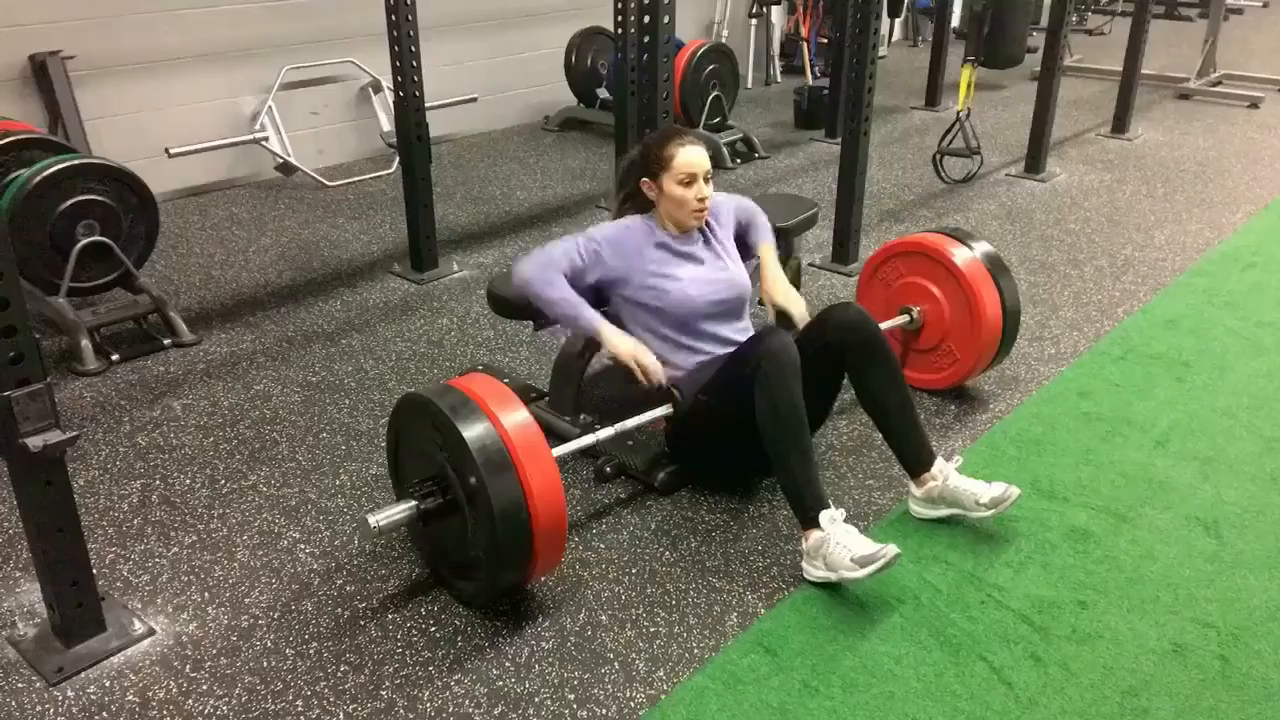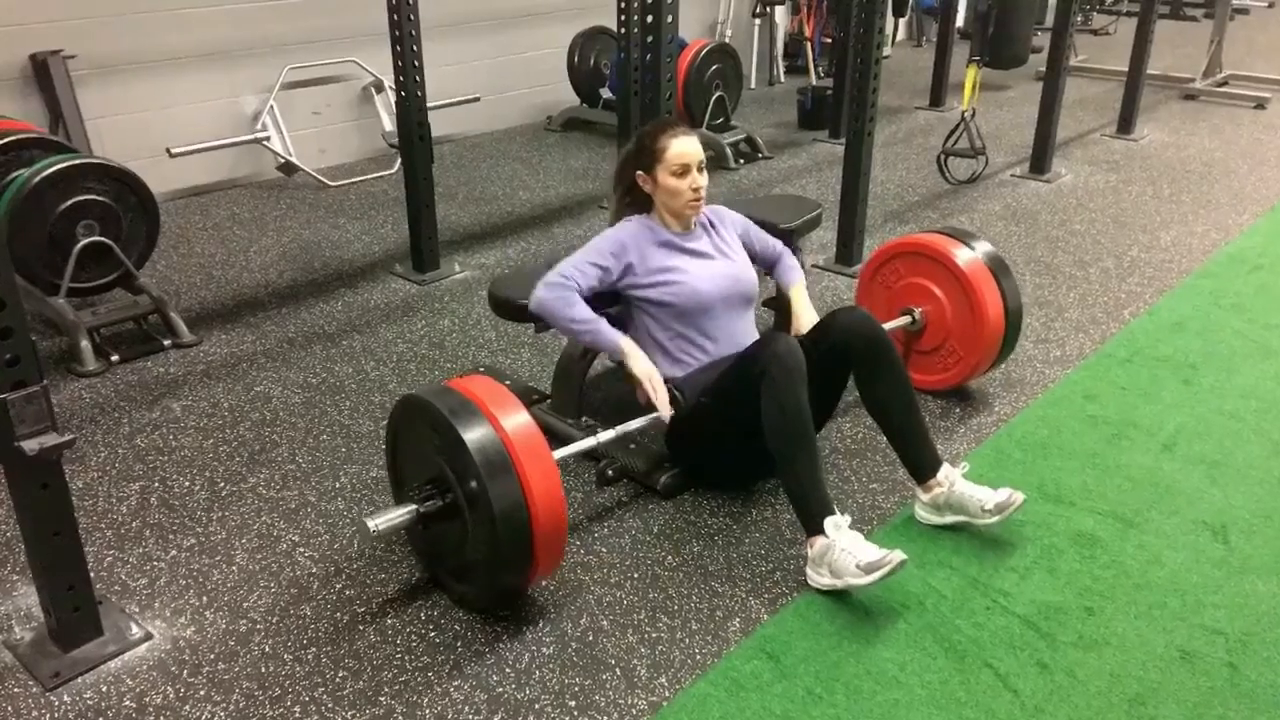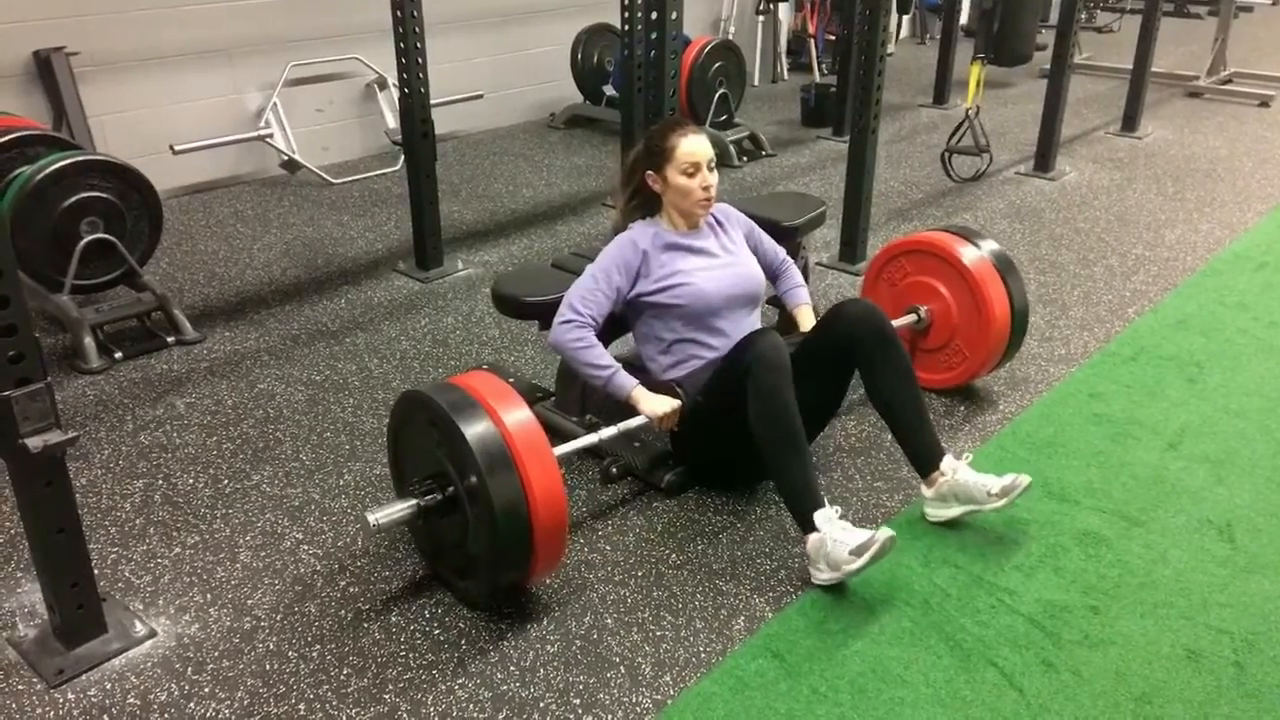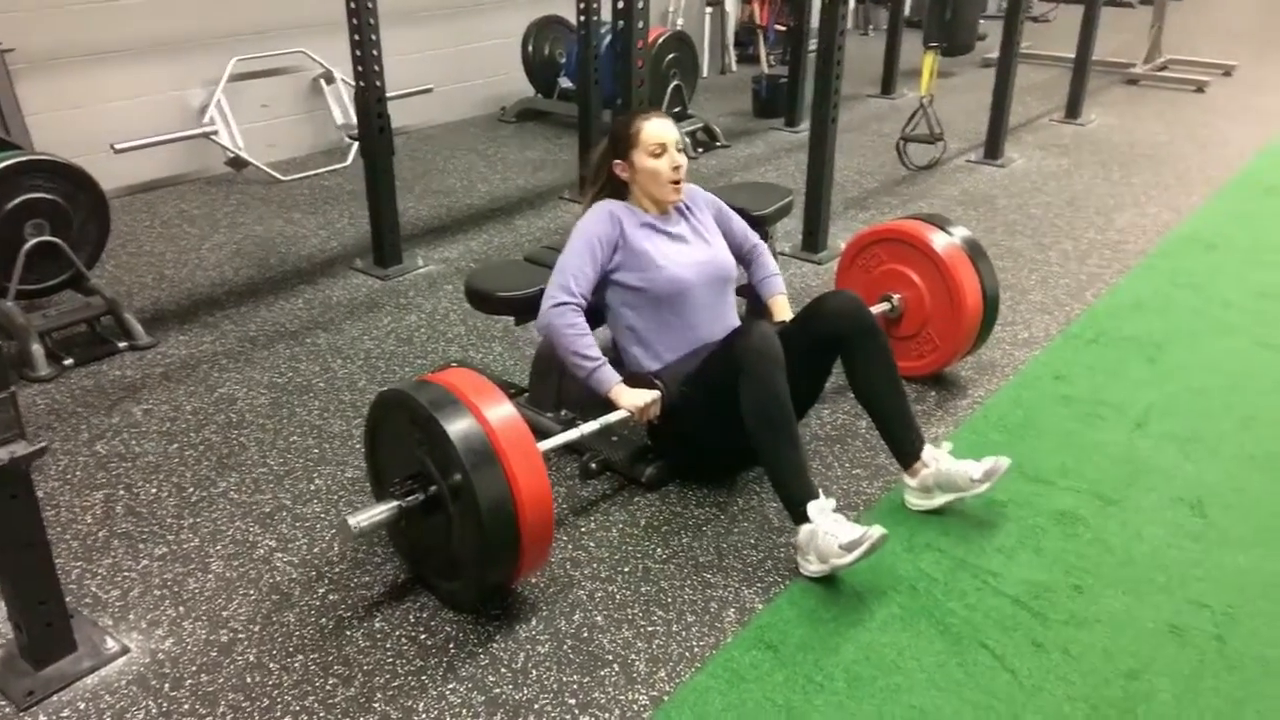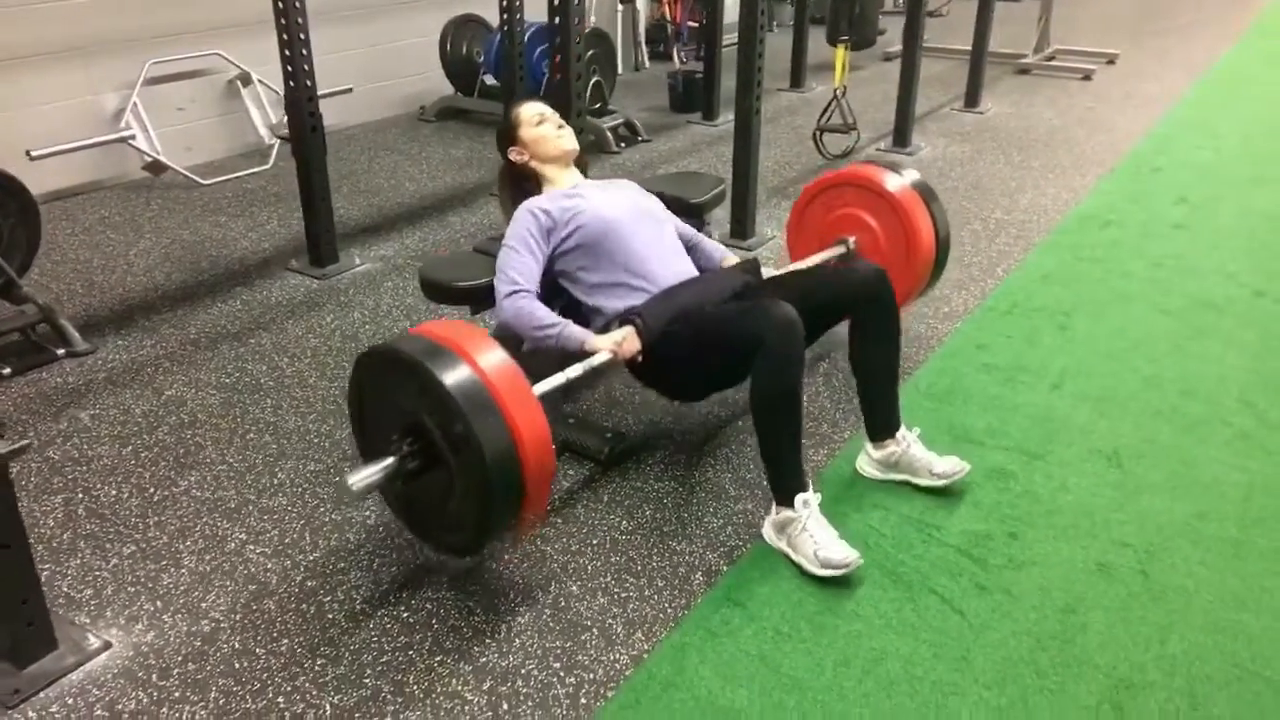
dt=1s
person 1, frame 1
left shoulder: (714, 215)
right shoulder: (624, 237)
left elbow: (751, 213)
right elbow: (531, 272)
left wrist: (772, 275)
right wrist: (607, 332)
left hip: (763, 397)
right hip: (698, 418)
left knee: (846, 319)
right knee: (771, 345)
left ankle: (929, 480)
right ankle: (818, 538)
person 1, frame 2
left shoulder: (720, 221)
right shoulder: (629, 240)
left elbow: (779, 255)
right elbow: (549, 295)
left wrist: (801, 304)
right wrist: (630, 351)
left hip: (768, 400)
right hip: (701, 422)
left knee: (852, 325)
right knee: (777, 349)
left ankle: (936, 486)
right ankle: (825, 545)
person 1, frame 3
left shoulder: (726, 219)
right shoulder: (635, 247)
left elbow: (781, 265)
right elbow: (568, 328)
left wrist: (808, 327)
right wrist: (639, 394)
left hip: (771, 396)
right hip: (707, 421)
left knee: (857, 317)
right knee: (763, 346)
left ankle: (941, 477)
right ankle: (821, 536)
person 1, frame 4
left shoulder: (696, 202)
right shoulder: (608, 220)
left elbow: (755, 252)
right elbow: (557, 312)
left wrist: (786, 321)
right wrist: (617, 389)
left hip: (748, 389)
right hip: (680, 409)
left knee: (841, 308)
right knee: (754, 338)
left ankle: (922, 468)
right ankle: (813, 527)
person 1, frame 5
left shoulder: (620, 188)
right shoulder: (536, 214)
left elbow: (686, 235)
right elbow: (513, 302)
left wrist: (734, 264)
right wrist: (593, 339)
left hip: (711, 302)
right hip: (657, 340)
left knee: (867, 280)
right knee: (779, 323)
left ankle: (887, 447)
right ankle: (790, 513)
